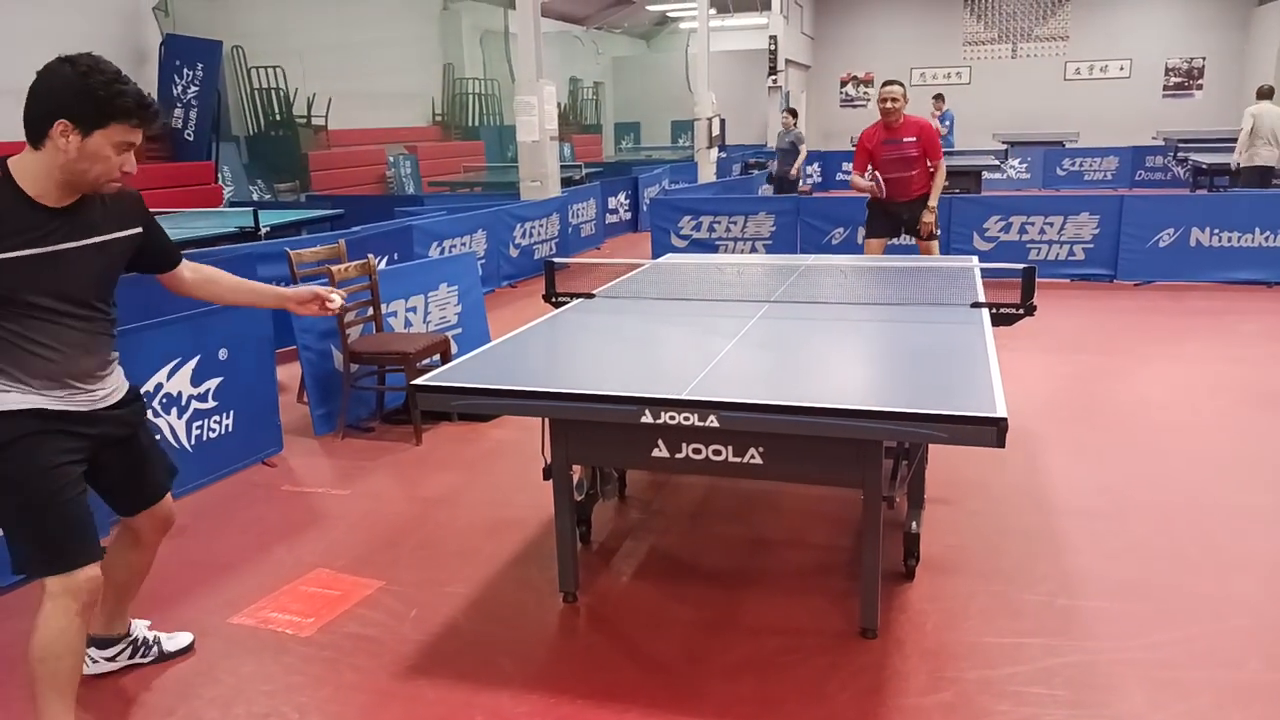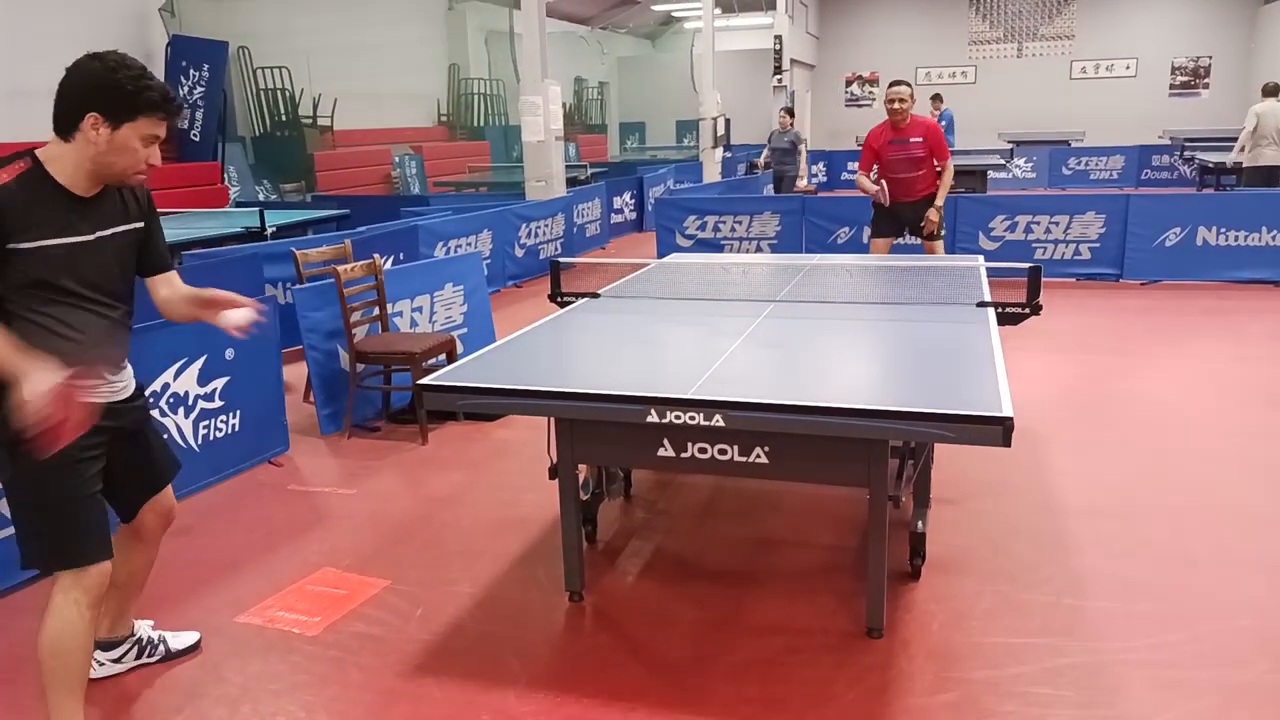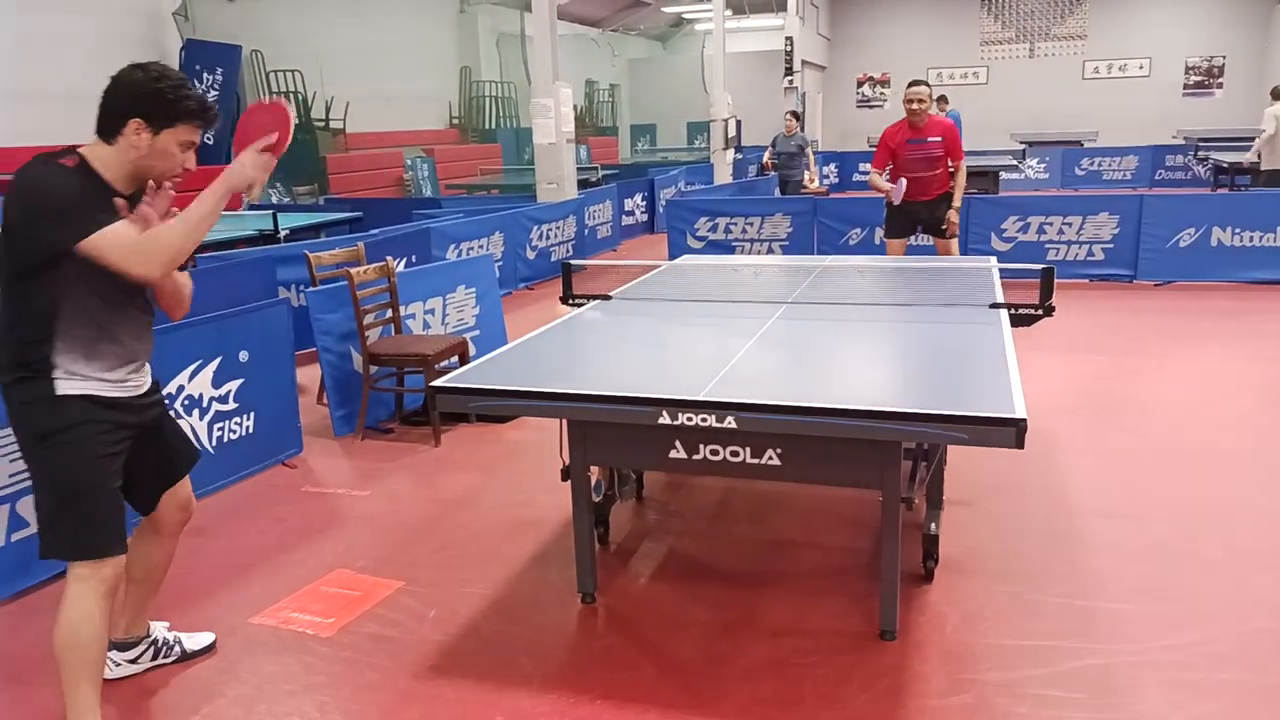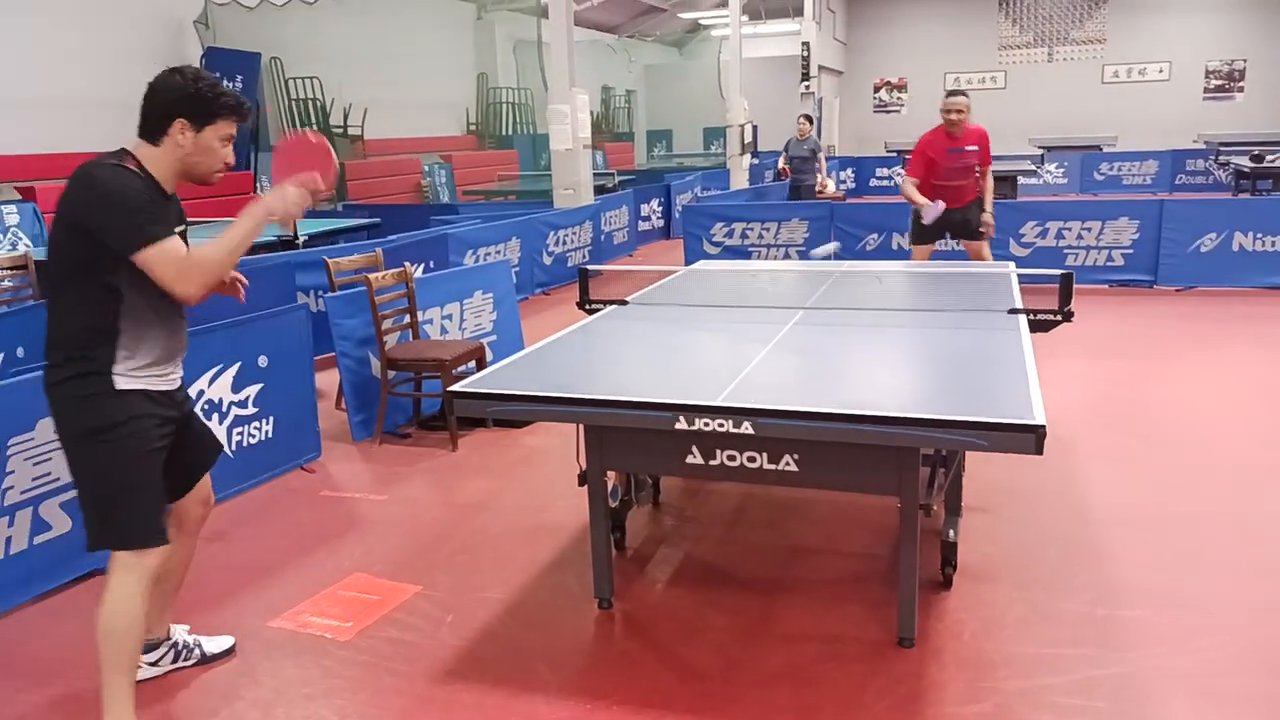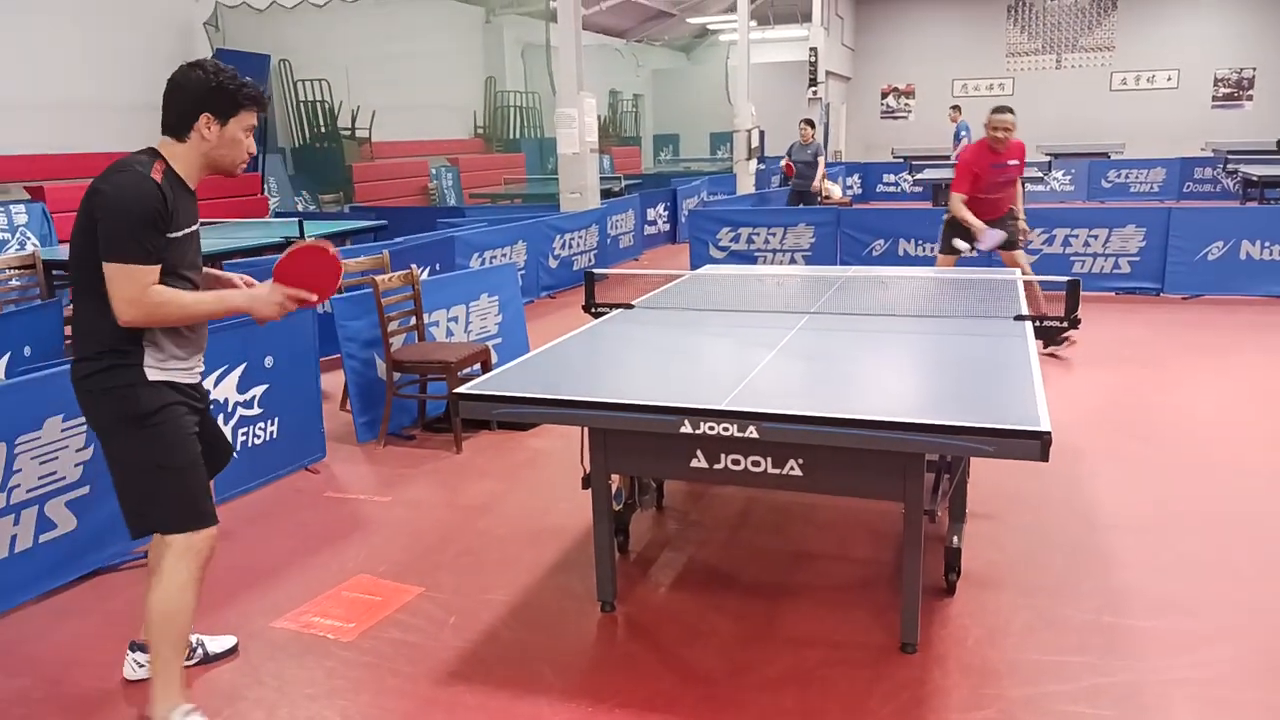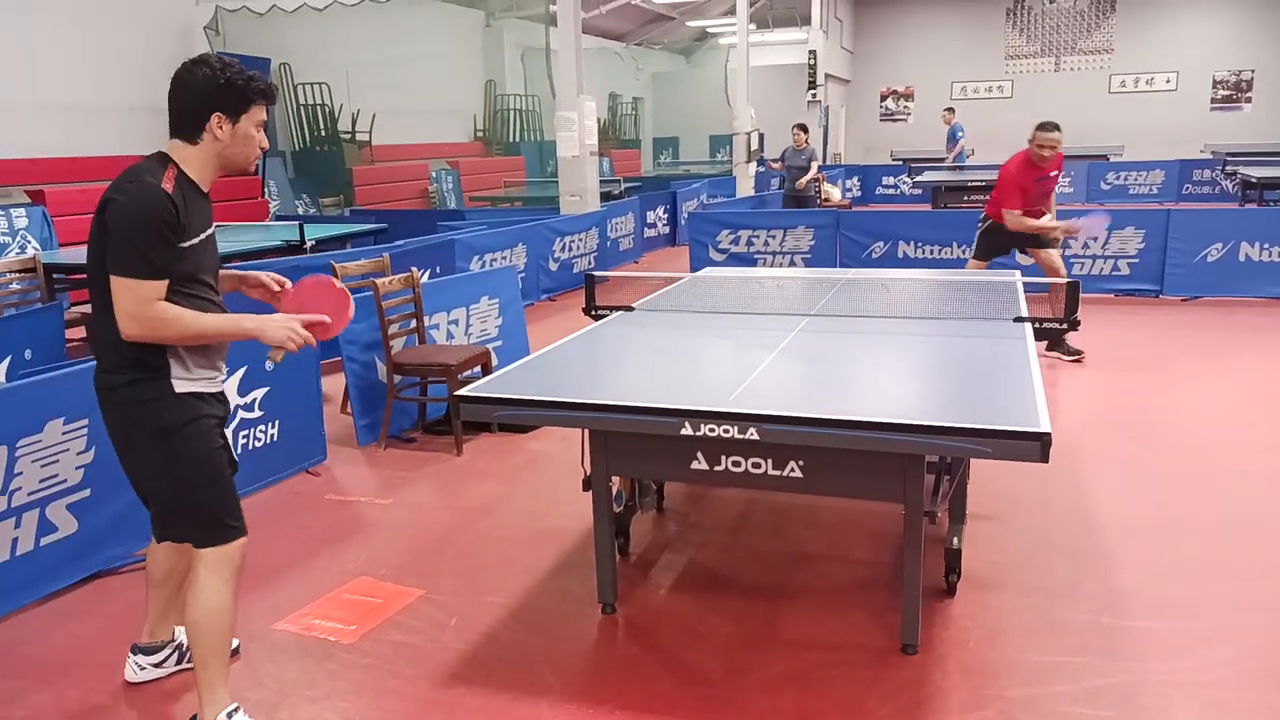
dt=0.2s
person 1, frame 1
left shoulder: (118, 206)
left elbow: (186, 276)
left wrist: (287, 297)
left hip: (108, 399)
left knee: (151, 518)
right knee: (76, 580)
left ankle: (109, 640)
person 1, frame 2
left shoulder: (130, 201)
left elbow: (167, 294)
left wrist: (214, 303)
left hip: (115, 396)
left knee: (155, 513)
right knee: (84, 574)
left ankle: (113, 641)
person 1, frame 3
left shoulder: (141, 198)
left elbow: (175, 303)
right elbow: (145, 263)
left wrist: (156, 234)
right wrist: (227, 186)
left hip: (132, 389)
right hip: (63, 402)
left knee: (172, 506)
right knee: (99, 567)
left ankle: (131, 640)
person 1, frame 4
left shoulder: (161, 195)
right shoulder: (107, 185)
left elbow: (185, 282)
right elbow: (184, 280)
left wrist: (218, 274)
right wrist: (265, 210)
left hip: (155, 384)
right hip: (105, 395)
left knee: (191, 504)
right knee: (139, 557)
left ankle: (153, 643)
person 1, frame 5
left shoulder: (175, 188)
right shoulder: (133, 188)
right elbow: (133, 305)
left wrist: (222, 281)
right wrist: (244, 300)
left hip: (169, 378)
right hip: (131, 386)
left knee: (189, 510)
right knee: (190, 537)
left ankle: (151, 645)
person 1, frame 6
left shoulder: (188, 189)
right shoulder: (145, 198)
right elbow: (138, 318)
left wrist: (241, 280)
right wrist: (256, 327)
left hip: (184, 389)
right hip: (156, 397)
left knee: (186, 522)
right knee: (221, 546)
left ankle: (154, 646)
person 2, frame 1
left shoulder: (923, 127)
right shoulder: (868, 136)
left elbow: (940, 168)
right elbow: (856, 177)
left wrist: (931, 207)
right wrist: (867, 186)
left hip: (919, 202)
right hip: (883, 204)
person 2, frame 2
left shoulder: (929, 128)
right shoulder: (875, 135)
left elbow: (947, 169)
right elbow: (861, 176)
left wrist: (937, 206)
right wrist: (872, 189)
left hip: (925, 202)
right hip: (888, 204)
person 2, frame 3
left shoulder: (947, 128)
right shoulder: (891, 134)
left elbow: (960, 169)
right elbow: (874, 175)
left wrist: (955, 207)
right wrist: (885, 187)
left hip: (939, 201)
right hip: (902, 203)
person 2, frame 4
left shoulder: (980, 135)
right shoulder: (927, 142)
left elbow: (986, 174)
right elbow: (907, 185)
left wrist: (988, 209)
right wrist: (921, 202)
left hip: (967, 206)
left knee: (984, 261)
person 2, frame 5
left shoulder: (1018, 148)
right shoulder: (970, 155)
right elbow: (955, 203)
left wrist: (1020, 216)
right wrist: (975, 224)
left hip: (1000, 215)
right hip: (965, 220)
left knee: (1024, 270)
person 2, frame 6
left shoulder: (1057, 160)
right shoulder: (1013, 170)
right elbow: (1013, 222)
left wrist: (1052, 221)
right wrist: (1056, 225)
left hip: (1036, 222)
right hip: (999, 224)
left knee: (1059, 274)
left ankle: (1056, 341)
